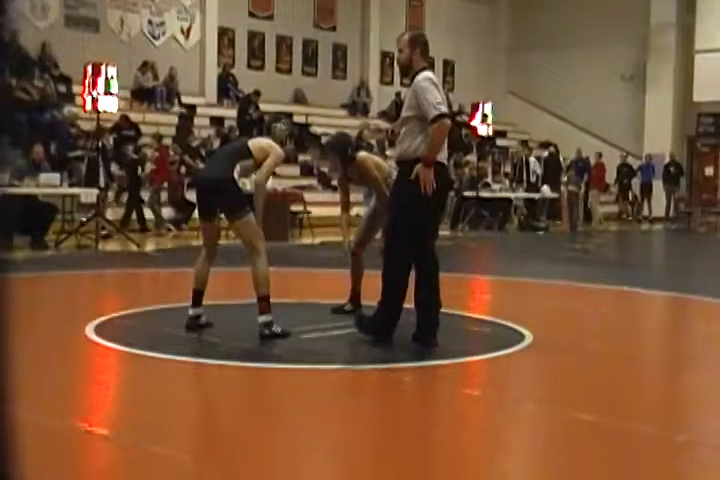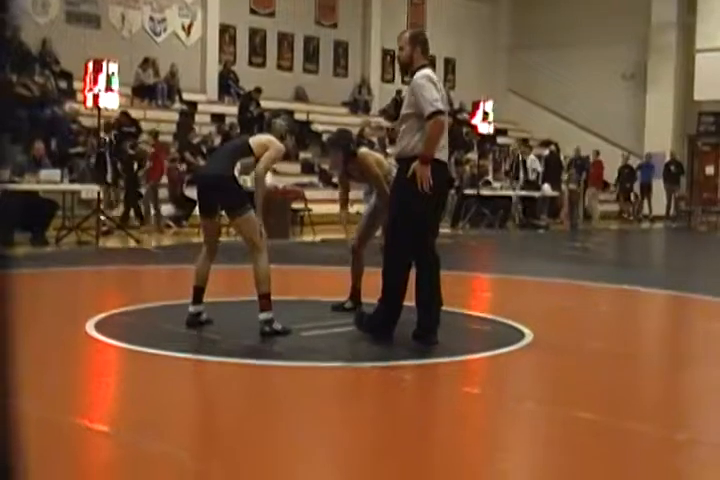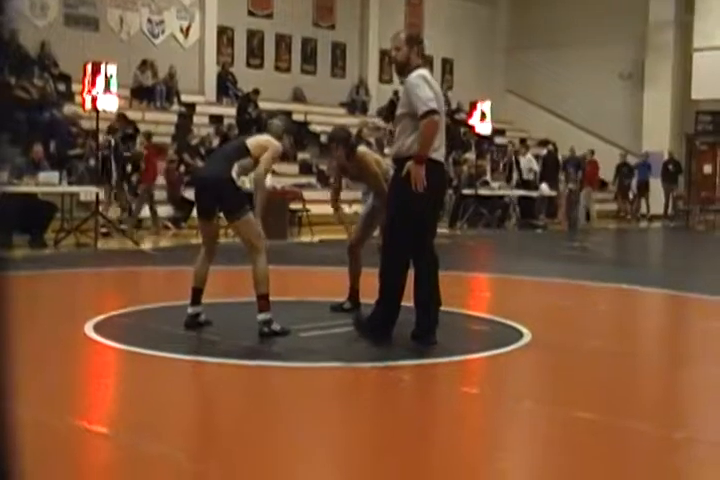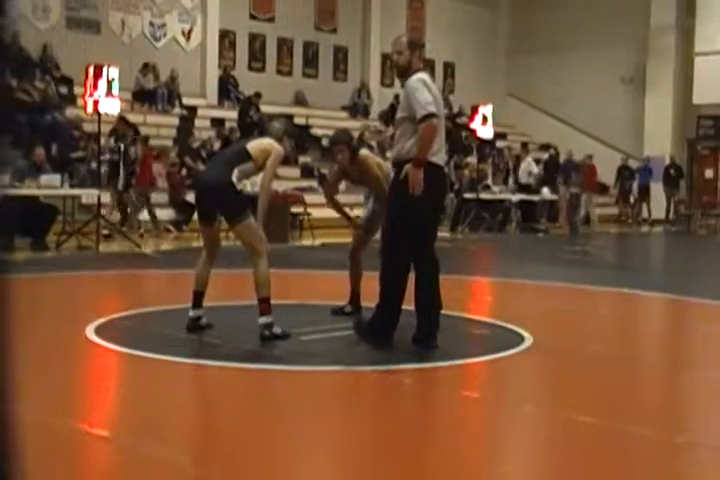
dt=0.1s
person 1, frame 1
left shoulder: (422, 82)
right shoulder: (423, 82)
left elbow: (442, 123)
left wrist: (426, 163)
right wrist: (398, 131)
left hip: (419, 174)
right hip: (425, 175)
left knee: (398, 251)
right knee: (423, 252)
left ankle: (383, 323)
right ankle: (426, 329)
person 1, frame 2
left shoulder: (421, 80)
right shoulder: (426, 79)
left elbow: (438, 120)
left wrist: (424, 160)
left hip: (418, 172)
right hip: (430, 173)
left knee: (398, 249)
right knee: (424, 250)
left ankle: (383, 322)
right ankle: (427, 327)
person 1, frame 3
left shoulder: (415, 79)
right shoulder: (424, 80)
left elbow: (431, 119)
left wrist: (418, 160)
left hip: (415, 173)
right hip: (432, 173)
left knee: (396, 250)
right knee: (423, 250)
left ankle: (381, 322)
right ankle: (425, 327)
person 1, frame 4
left shoulder: (414, 83)
right shoulder: (425, 83)
left elbow: (429, 123)
left wrist: (416, 164)
left hip: (415, 176)
right hip: (432, 176)
left knee: (396, 253)
right knee: (423, 254)
left ankle: (382, 326)
right ankle: (427, 331)
person 2, frame 1
left shoulder: (253, 143)
right shoulder: (277, 150)
right elbow: (260, 181)
right wrist: (258, 221)
left hip: (203, 178)
right hip: (223, 183)
left knee: (209, 249)
right knee: (257, 250)
left ankle: (194, 314)
right ankle: (266, 323)
person 2, frame 2
left shoulder: (254, 140)
right shoulder: (278, 146)
right elbow: (259, 171)
left wrist: (220, 215)
right wrist: (258, 215)
left hip: (204, 177)
right hip: (223, 178)
left knee: (209, 245)
right knee: (258, 246)
left ankle: (195, 311)
right ankle: (267, 321)
person 2, frame 3
left shoulder: (251, 140)
right shoulder: (275, 145)
right elbow: (259, 176)
left wrist: (217, 215)
right wrist: (257, 219)
left hip: (202, 179)
right hip: (222, 182)
left knee: (208, 247)
right knee: (258, 247)
left ankle: (193, 312)
right ankle: (265, 321)
person 2, frame 4
left shoulder: (252, 144)
right shoulder: (277, 149)
right elbow: (265, 184)
left wrist: (217, 218)
right wrist: (259, 223)
left hip: (203, 183)
right hip: (223, 186)
left knee: (209, 251)
right knee: (259, 251)
left ankle: (195, 315)
right ankle: (266, 324)
person 3, frame 1
left shoulder: (363, 162)
right shoulder: (343, 174)
left elbow: (385, 194)
right elbow: (345, 209)
right wrist: (345, 237)
right hip: (380, 199)
right knee: (356, 249)
right ankle: (354, 300)
person 3, frame 2
left shoulder: (364, 158)
right shoulder: (344, 171)
left elbow: (386, 191)
right elbow: (343, 205)
right wrist: (347, 233)
right hip: (380, 196)
right knee: (356, 246)
right ankle: (354, 298)
person 3, frame 3
left shoulder: (363, 157)
right shoulder: (338, 167)
left elbow: (383, 189)
right elbow: (334, 201)
right wrist: (347, 228)
right hip: (375, 197)
right knee: (353, 247)
right ankle: (353, 299)
person 3, frame 4
left shoulder: (365, 160)
right shoulder: (339, 170)
left elbow: (384, 192)
right elbow: (329, 195)
right wrist: (351, 221)
right hip: (376, 200)
right knee: (355, 250)
right ankle: (354, 302)
